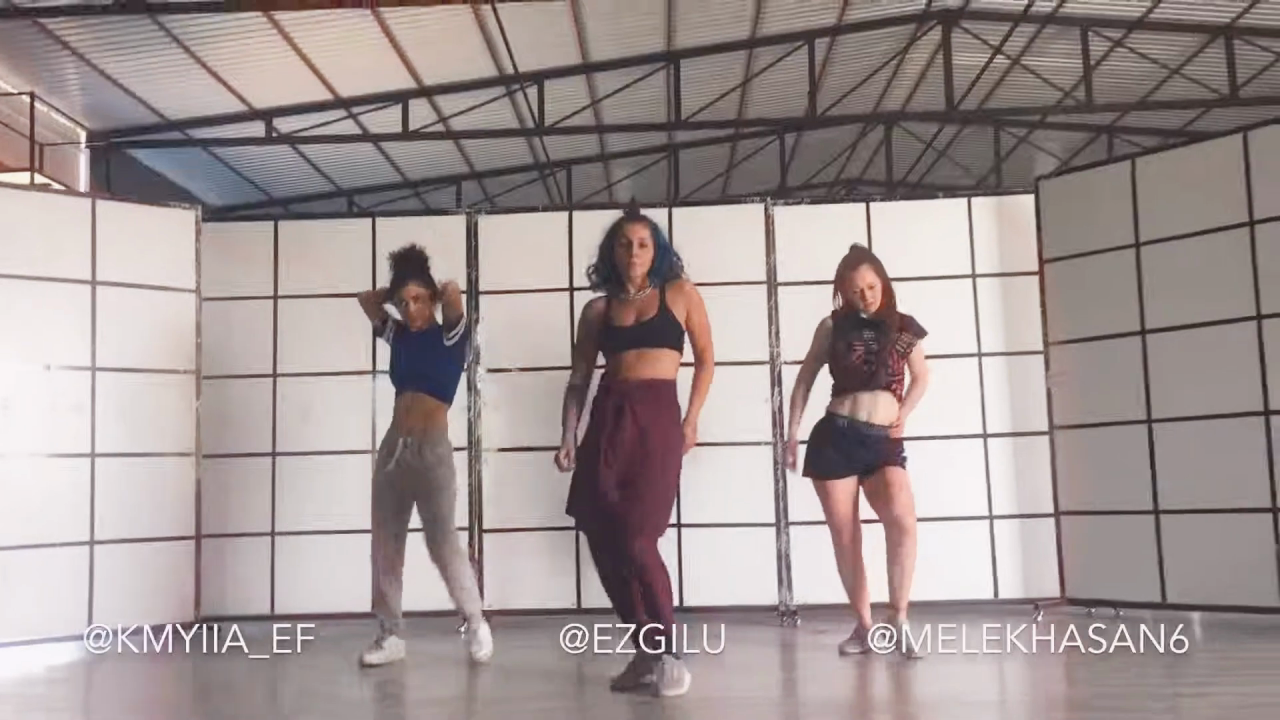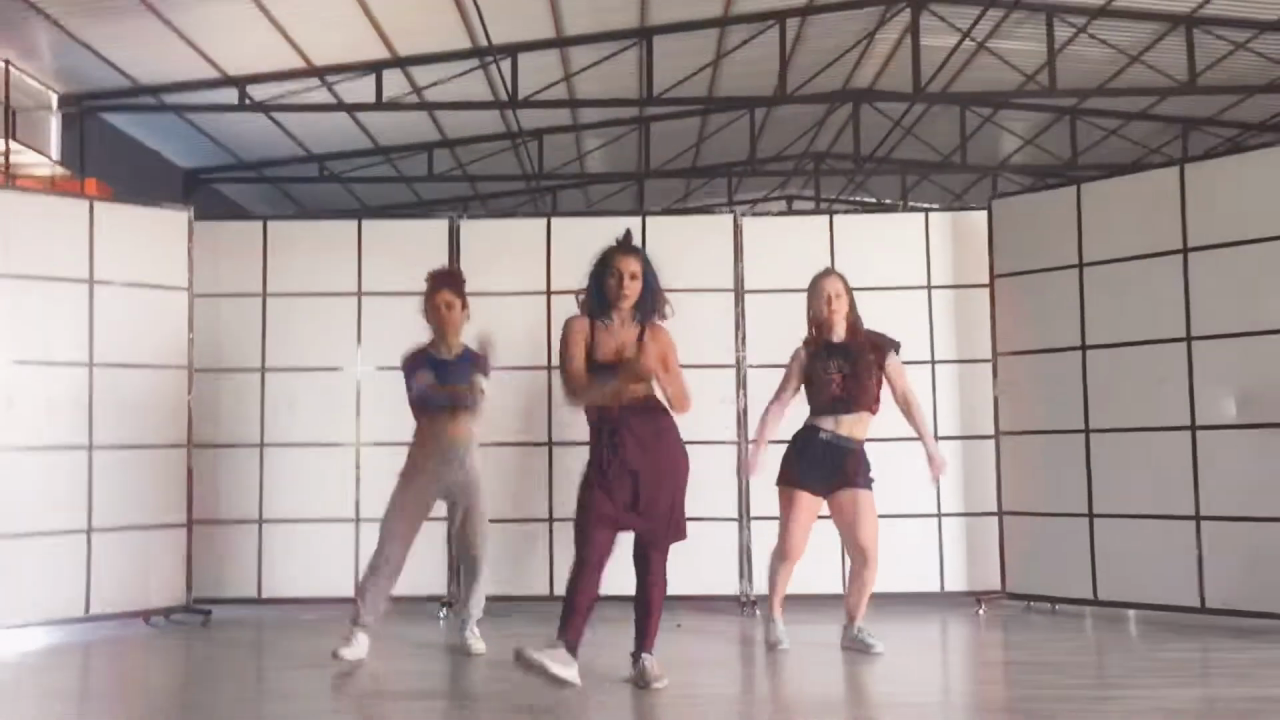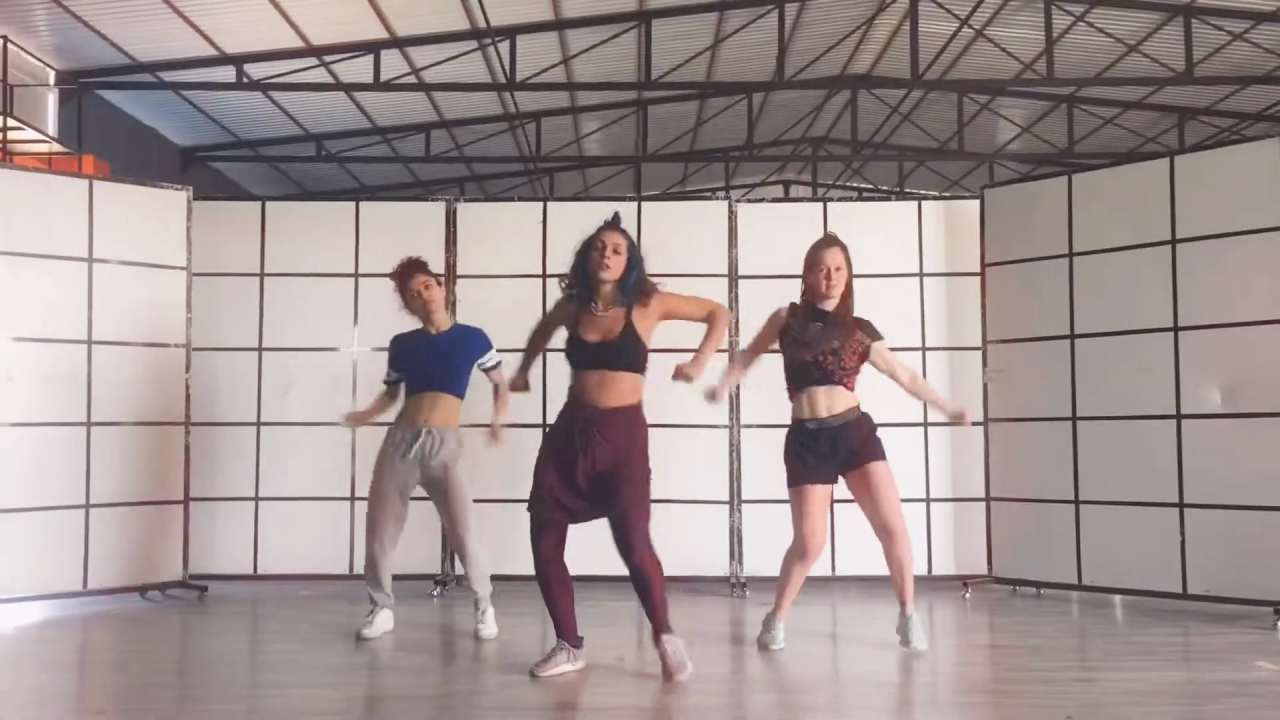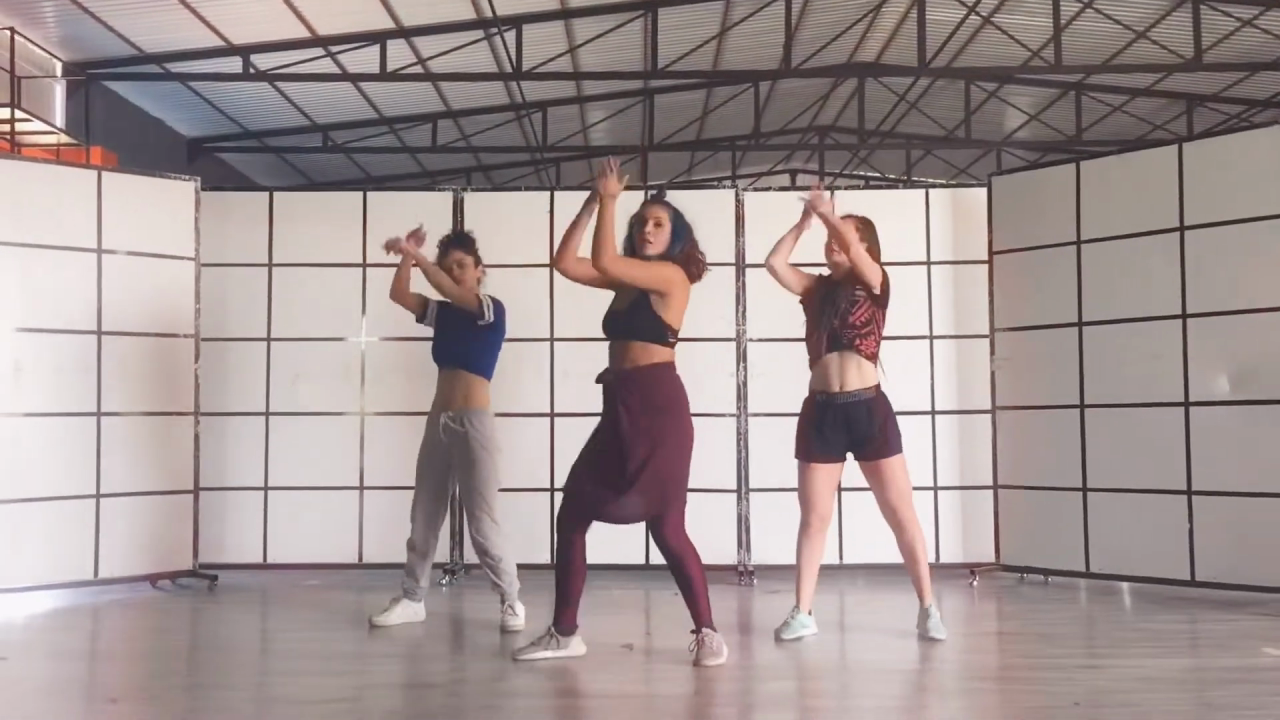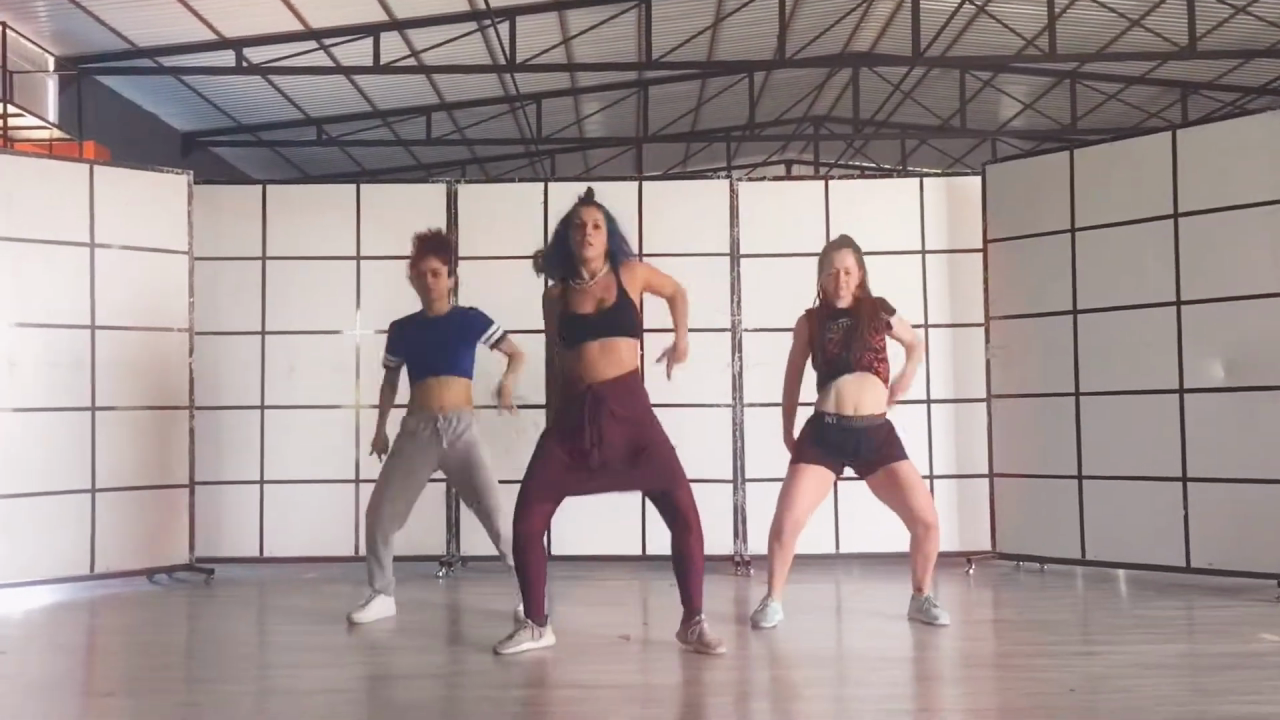
dt=1s
person 1, frame 1
left shoulder: (680, 294)
right shoulder: (598, 308)
left elbow: (704, 359)
right elbow: (580, 378)
left wrist: (690, 417)
right wrist: (568, 434)
left hip: (657, 419)
right hip: (605, 423)
left knee: (636, 541)
right knee: (605, 547)
left ankle: (670, 656)
right ankle: (644, 650)
person 1, frame 2
left shoulder: (656, 334)
right shoulder: (578, 327)
left elbow: (682, 403)
right elbow: (574, 389)
left wrist: (658, 374)
right wrist: (615, 375)
left hip: (656, 442)
right hip: (606, 447)
left knee: (652, 554)
right knee: (591, 547)
left ankle: (643, 656)
right ankle: (564, 652)
person 1, frame 3
left shoulder: (647, 304)
right shoulder: (571, 307)
left elbow: (719, 313)
right elbow: (543, 330)
left wrist: (699, 358)
right wrist: (524, 368)
left hip: (621, 436)
right hip: (568, 435)
left knee: (634, 543)
right knee: (545, 542)
left ankle: (665, 637)
right ankle: (569, 645)
person 1, frame 4
left shoulder: (671, 275)
right shoulder: (627, 281)
left elbow: (603, 262)
right elbow: (564, 262)
left wrist: (608, 200)
right wrist: (590, 203)
left hip: (660, 406)
right hip: (618, 409)
left knee: (666, 528)
right knee: (571, 518)
left ankle: (707, 632)
right ankle: (564, 632)
person 1, frame 5
left shoulder: (632, 274)
right shoulder: (557, 292)
left elbow: (677, 292)
left wrist: (681, 337)
right wrist: (556, 421)
left hip: (631, 413)
right hip: (573, 418)
left knee: (686, 518)
right knee: (526, 524)
left ankle: (693, 622)
right ankle: (536, 624)
person 2, frame 1
left shoulder: (906, 328)
right shoulder: (833, 326)
left elbow: (921, 377)
right elbow: (804, 380)
left wrist: (903, 415)
right wrist: (791, 434)
left hip: (884, 443)
right hip: (836, 438)
left knee: (903, 525)
right knee: (845, 539)
left ankle: (899, 623)
right ankle: (865, 625)
person 2, frame 2
left shoulder: (878, 346)
right shoulder: (806, 354)
left elbow: (906, 398)
right elbow: (779, 401)
left wrist: (930, 447)
right wrist: (757, 443)
left hip: (852, 457)
right hip: (811, 450)
left knee: (867, 551)
right knee: (790, 548)
left ankle: (854, 628)
right ankle: (775, 617)
person 2, frame 3
left shoulder: (859, 330)
right shoulder: (789, 317)
left elbow: (902, 372)
right elbow: (749, 354)
left wrist: (946, 407)
right wrist: (724, 383)
left hip: (855, 432)
right hip: (808, 438)
left knee: (893, 527)
right knee: (809, 544)
left ankle: (908, 614)
right ankle: (776, 618)
person 2, frame 4
left shoulder: (875, 282)
right shoulder: (816, 288)
left elbow: (852, 250)
right elbow: (774, 262)
left wrist: (825, 211)
right wrist: (805, 220)
left hip: (868, 408)
right hip: (821, 410)
left knee: (901, 514)
right knee: (815, 516)
left ankle: (928, 606)
right ankle: (802, 612)
person 2, frame 5
left shoulder: (879, 312)
right shoulder: (810, 322)
left elbow: (916, 343)
right elbow: (793, 379)
left wrist: (907, 373)
right wrist: (787, 431)
left hip: (876, 433)
right hip: (826, 433)
left knee: (926, 519)
right knee: (786, 521)
left ankle: (922, 597)
right ankle: (773, 600)
person 3, frame 1
left shoulder: (452, 335)
right shoulder: (401, 337)
left elbow: (452, 295)
right elbow: (368, 299)
left wrist: (434, 290)
right wrist: (402, 296)
left hip: (432, 449)
right hip: (392, 447)
left knee: (442, 542)
right knee: (385, 547)
left ankle: (477, 626)
right ankle: (391, 635)
person 3, frame 2
left shoulder: (475, 359)
right shoulder: (416, 361)
left elbow: (474, 405)
right elbow: (431, 397)
left wrist: (479, 374)
right wrist: (459, 389)
left hip: (464, 461)
right hip: (424, 461)
left knee: (473, 550)
right knee: (392, 547)
left ankle: (469, 626)
right ankle: (360, 632)
person 3, frame 3
left shoulder: (472, 338)
right shoulder: (401, 345)
left elbow: (499, 384)
right elbow: (391, 392)
left wrist: (498, 417)
right wrist: (366, 414)
left hip: (444, 445)
right hip: (402, 441)
left knee: (462, 532)
right knee: (379, 530)
left ankle: (484, 609)
right ankle: (382, 609)
person 3, frame 4
left shoulder: (492, 308)
right shoulder: (443, 312)
left elbow: (454, 293)
right elbow: (398, 295)
left wrist: (413, 255)
right wrist: (408, 255)
left hip: (474, 424)
right hip: (438, 423)
left knee: (481, 519)
right knee: (424, 515)
left ankle: (511, 600)
right ankle: (411, 599)
person 3, frame 5
left shoulder: (471, 320)
right shoulder: (402, 329)
left elbow: (516, 354)
right elbow: (391, 380)
left wrist: (508, 379)
right wrist: (380, 429)
left hip: (460, 431)
right hip: (415, 431)
left knee: (495, 515)
right knee: (380, 515)
right ankle: (381, 594)
